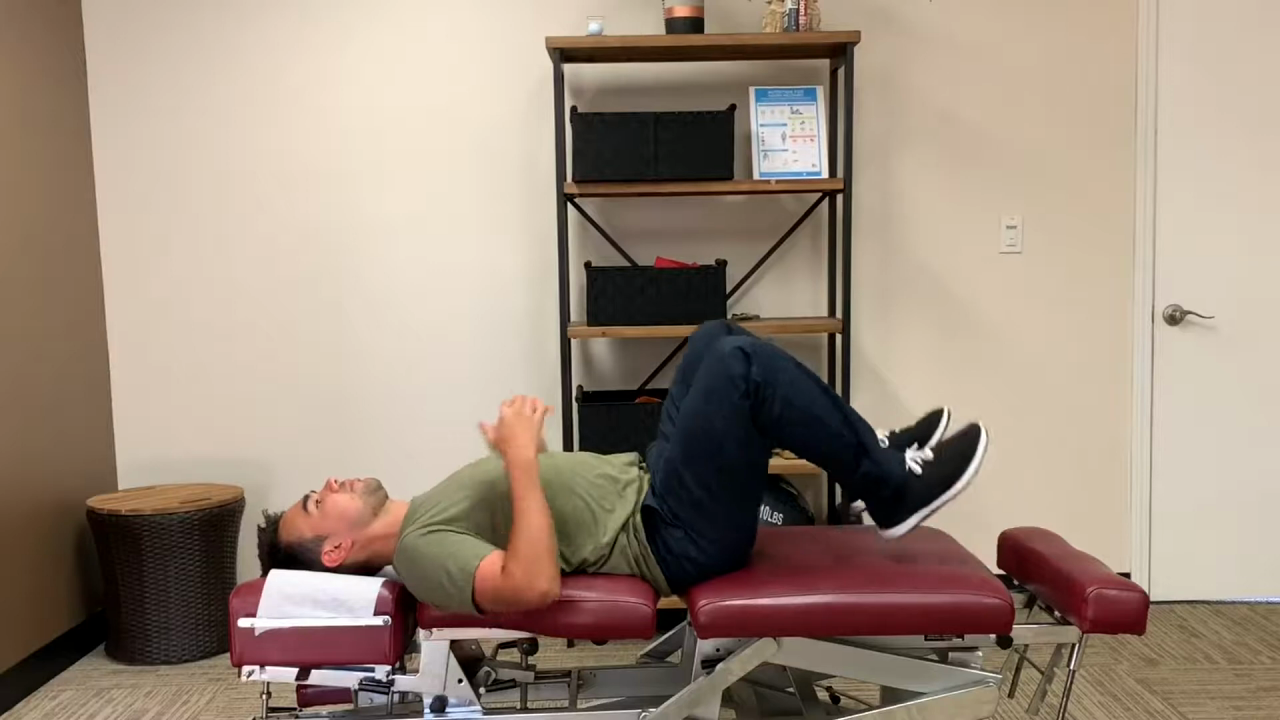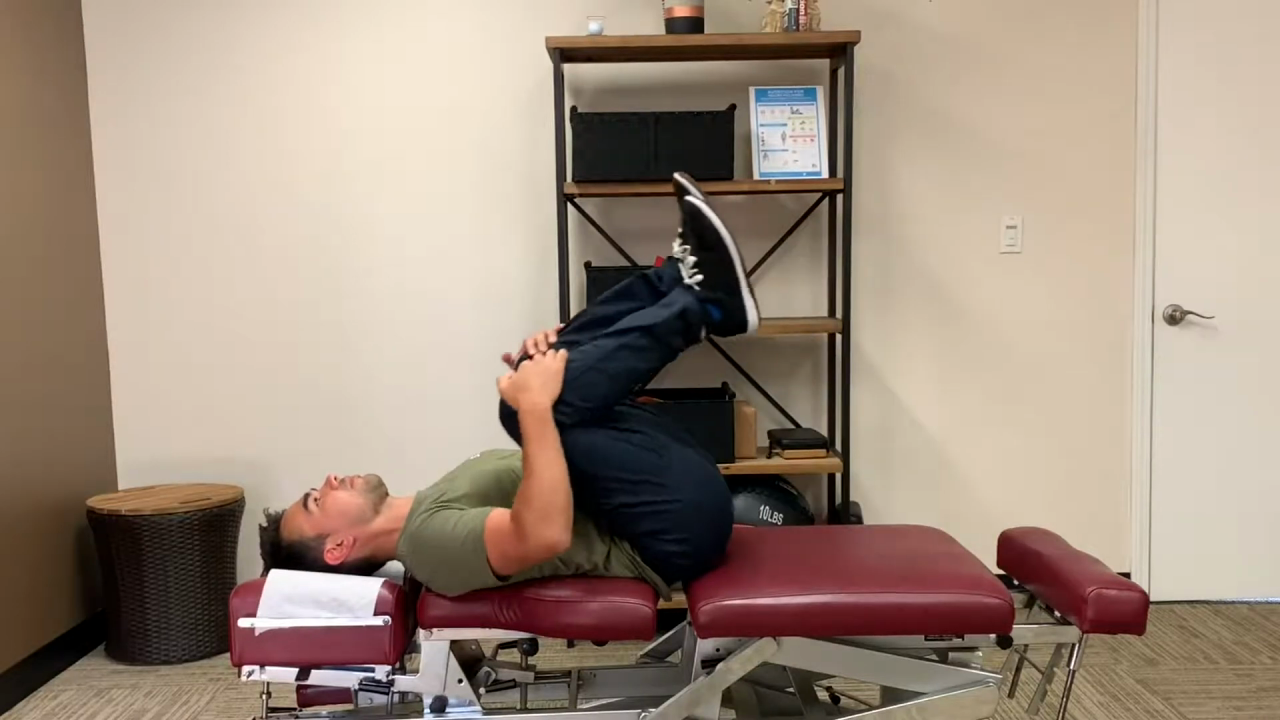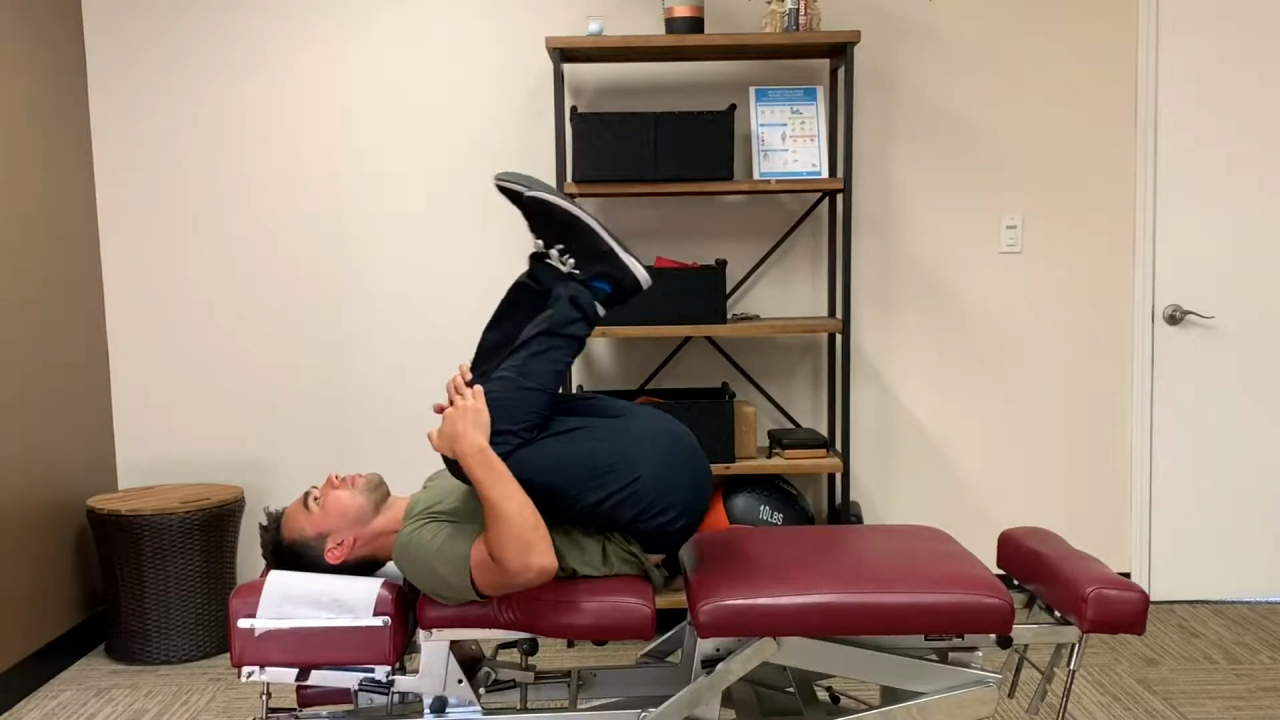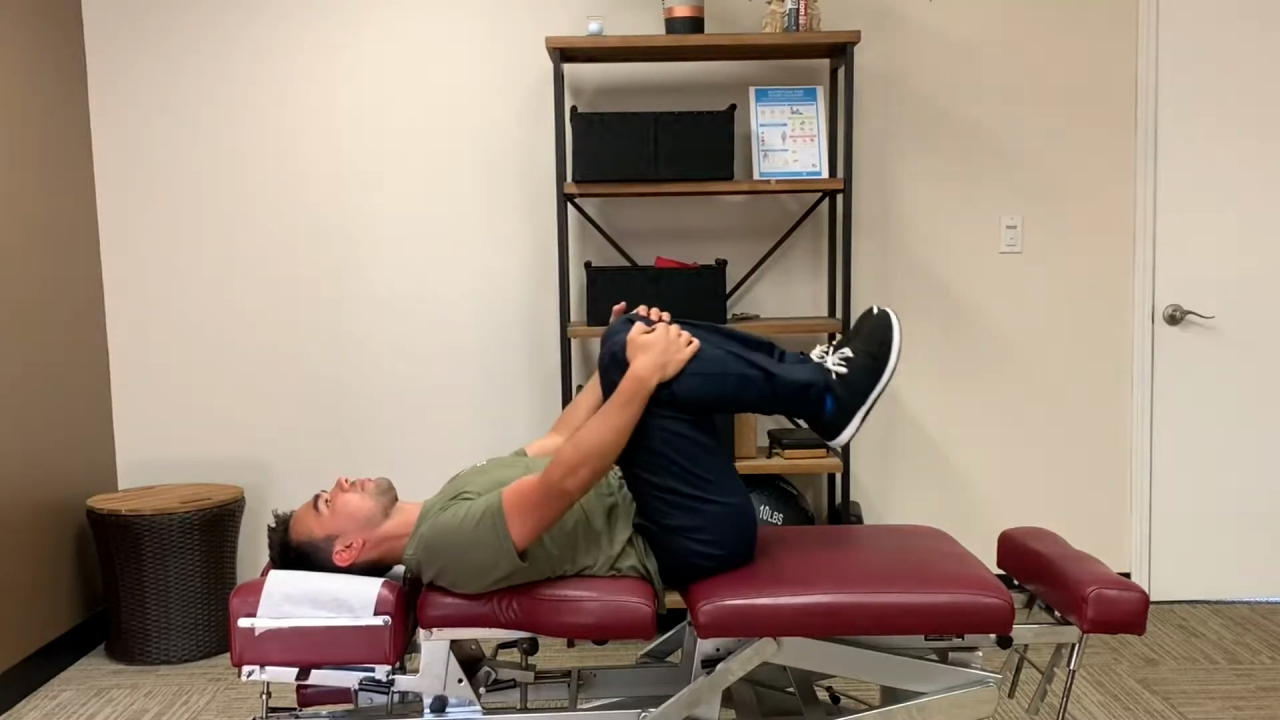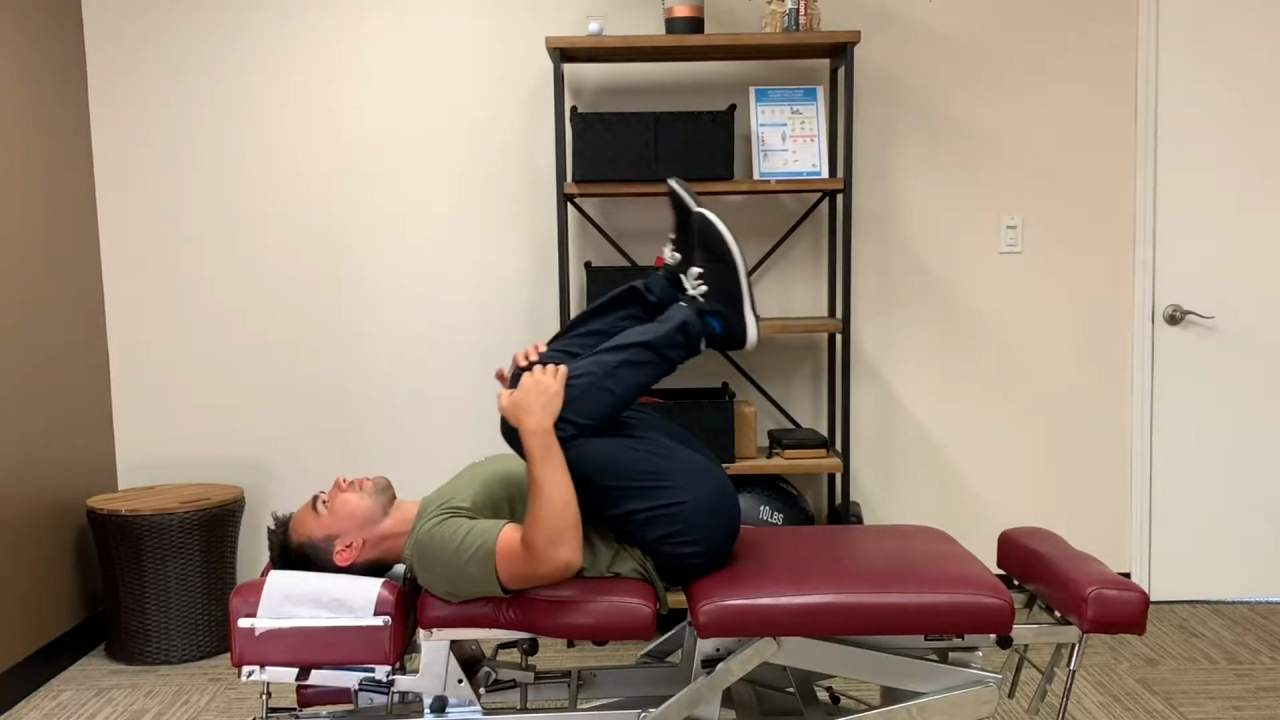
dt=1s
person 1, frame 1
left shoulder: (427, 514)
right shoulder: (420, 553)
right elbow: (535, 585)
left wrist: (517, 450)
right wrist: (519, 459)
left hip: (644, 484)
right hip: (674, 537)
left knee: (716, 341)
right knee: (739, 363)
left ankle: (872, 464)
right ankle: (892, 487)
person 1, frame 2
left shoulder: (435, 509)
right shoulder: (430, 542)
left elbow: (549, 459)
right elbow: (546, 534)
left wrist: (542, 375)
right wrist: (535, 407)
right hip: (679, 523)
left knee: (554, 372)
right knee: (528, 406)
left ankle: (689, 284)
right ankle: (701, 302)
person 1, frame 3
left shoulder: (431, 507)
right shoulder: (423, 548)
right elbow: (532, 561)
left wrist: (473, 408)
right wrist: (471, 447)
left knee: (489, 401)
left ankle: (572, 276)
right ankle: (583, 287)
person 1, frame 4
left shoulder: (451, 509)
right shoulder: (445, 542)
left elbow: (556, 443)
right elbow: (567, 480)
left wrist: (626, 360)
right wrist: (642, 373)
right hip: (694, 540)
left knee: (636, 339)
right knee: (639, 360)
left ankle: (812, 375)
right ankle: (824, 395)
person 1, frame 5
left shoulder: (439, 514)
right shoulder: (437, 547)
left elbow: (551, 470)
right elbow: (558, 555)
left wrist: (538, 384)
right wrist: (536, 426)
left hip: (680, 489)
right hip: (690, 520)
left knee: (556, 382)
right knee: (536, 422)
left ankle: (681, 289)
right ankle: (703, 317)
